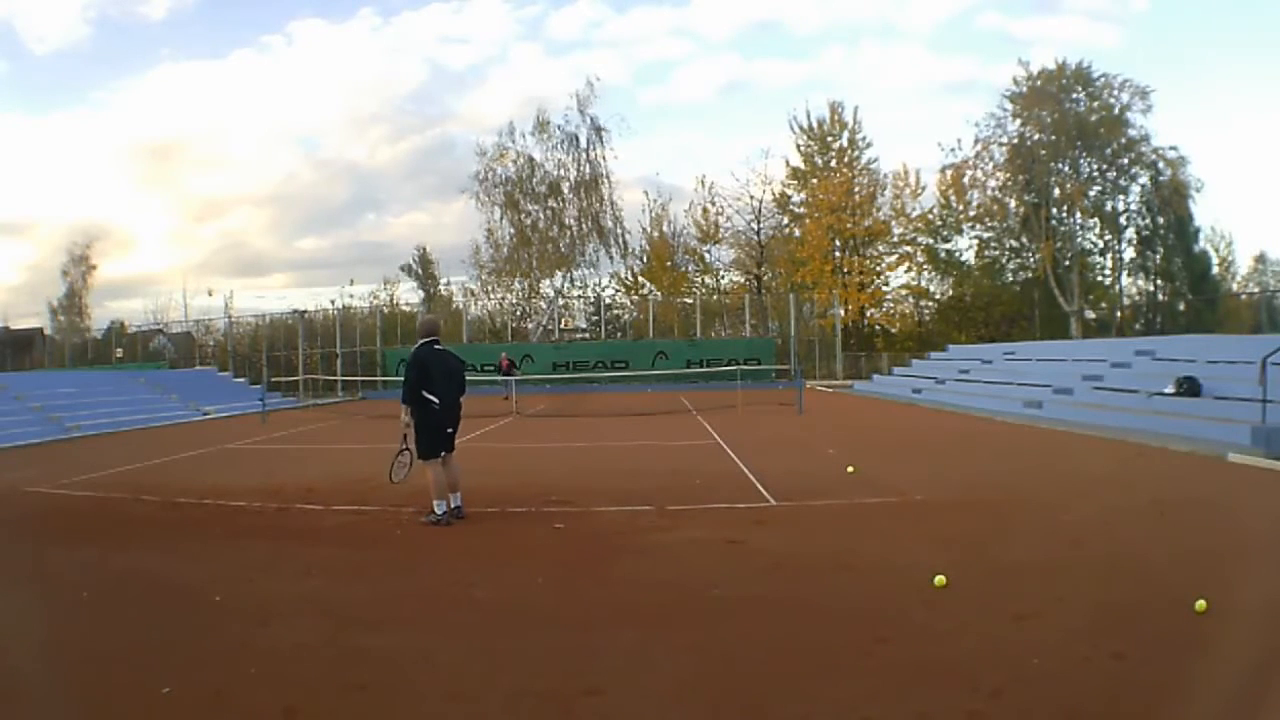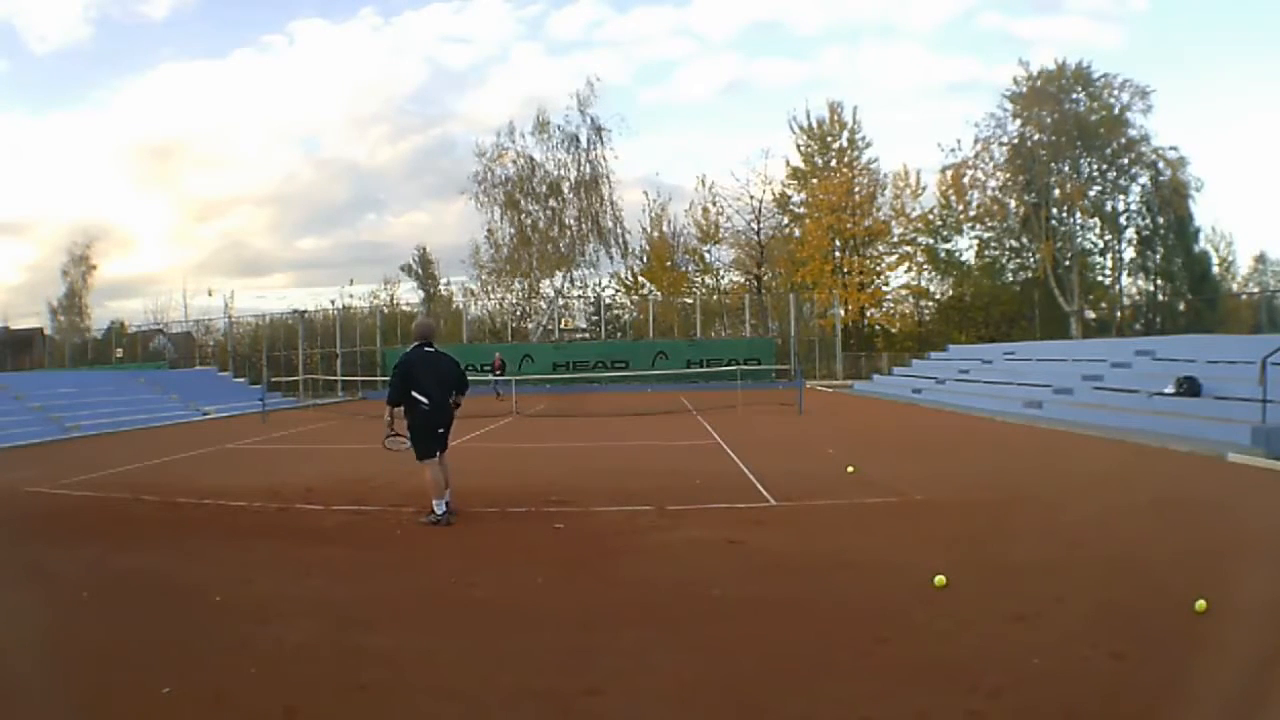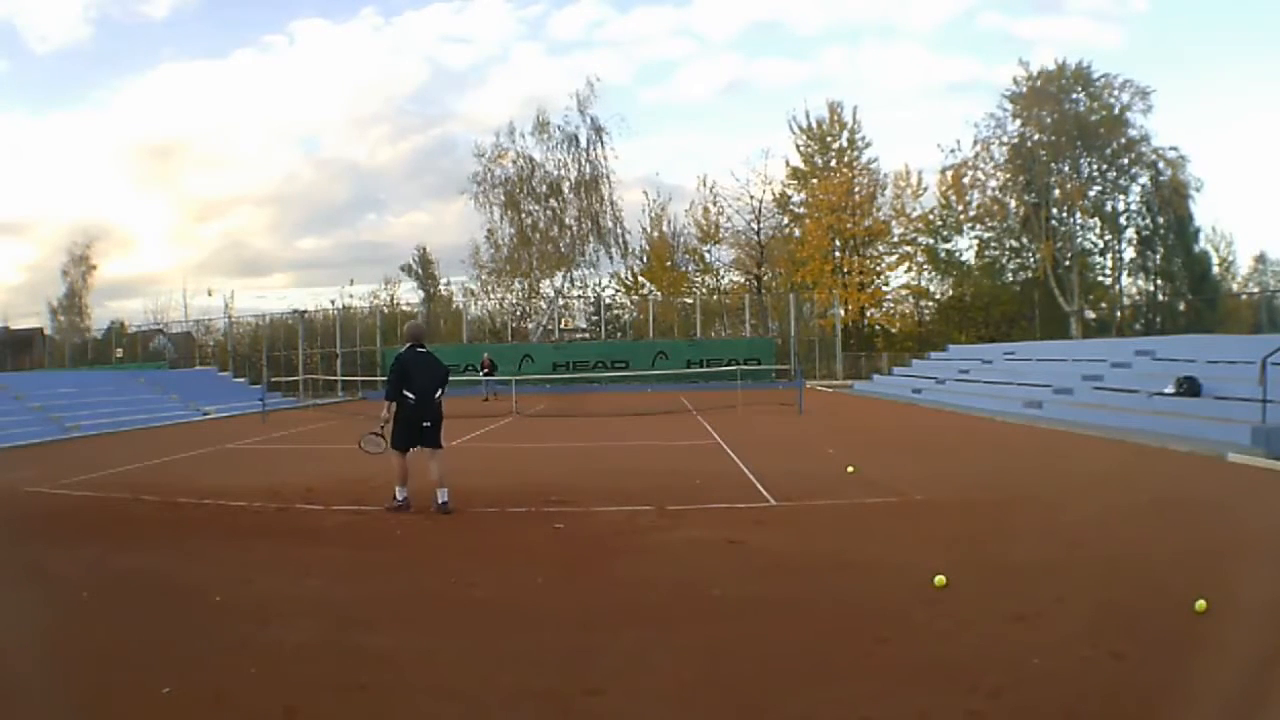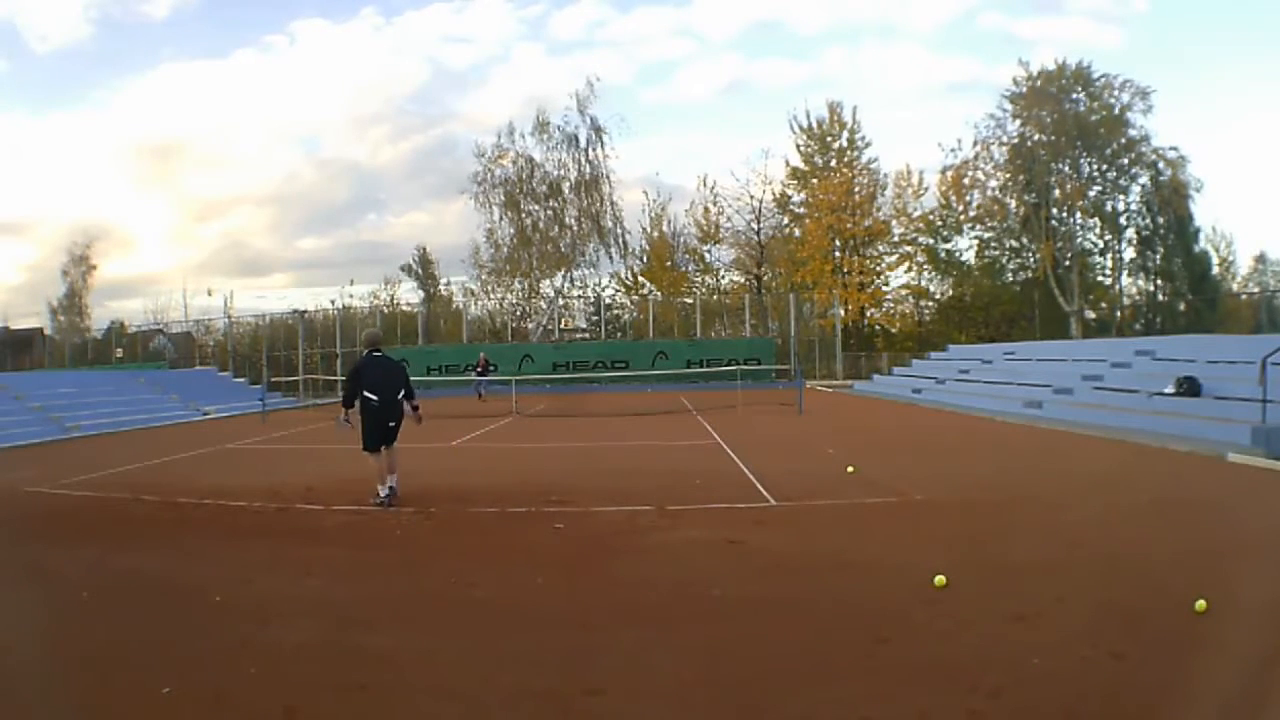
dt=0.5s
person 1, frame 1
left shoulder: (418, 356)
right shoulder: (452, 358)
left elbow: (410, 387)
right elbow: (461, 387)
left wrist: (405, 412)
left hip: (428, 416)
right hip: (451, 414)
left knee: (431, 463)
right knee: (448, 459)
left ankle: (440, 512)
right ankle: (456, 506)
person 1, frame 2
left shoulder: (407, 359)
right shoulder: (446, 359)
left elbow: (396, 389)
right elbow: (462, 385)
left wrist: (389, 413)
right wrist: (455, 405)
left hip: (421, 417)
right hip: (443, 415)
left knee: (429, 463)
right knee: (440, 458)
left ankle: (440, 512)
right ankle: (445, 503)
person 1, frame 3
left shoulder: (402, 359)
right shoulder: (435, 360)
left elbow: (393, 386)
right elbow: (442, 383)
left wrist: (387, 410)
left hip: (408, 413)
right hip: (433, 413)
left knee: (399, 454)
right knee: (433, 456)
left ankle: (401, 498)
right ankle: (442, 500)
person 1, frame 4
left shoulder: (360, 365)
right shoulder: (396, 365)
left elbow: (350, 391)
right elbow: (408, 388)
left wrist: (345, 411)
right wrist: (415, 409)
left hip: (373, 414)
right hip: (395, 412)
left knee: (375, 453)
right knee: (389, 448)
left ankle: (384, 495)
right ankle: (392, 486)
